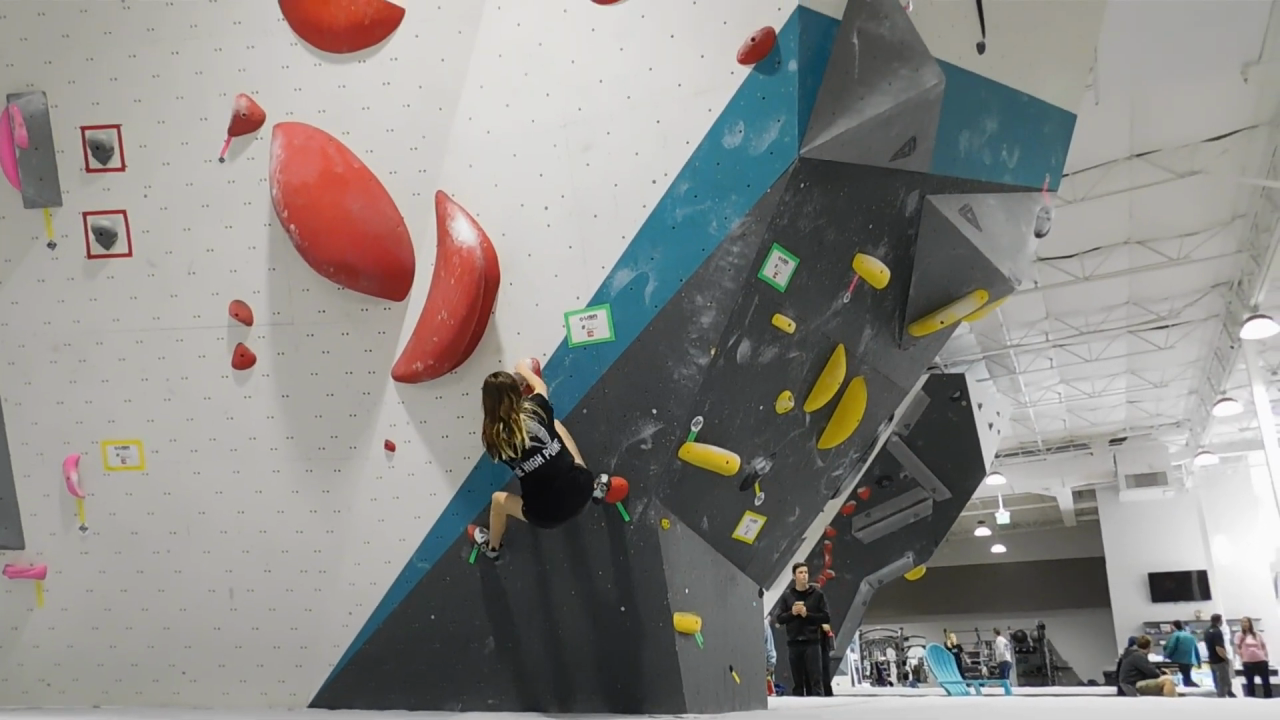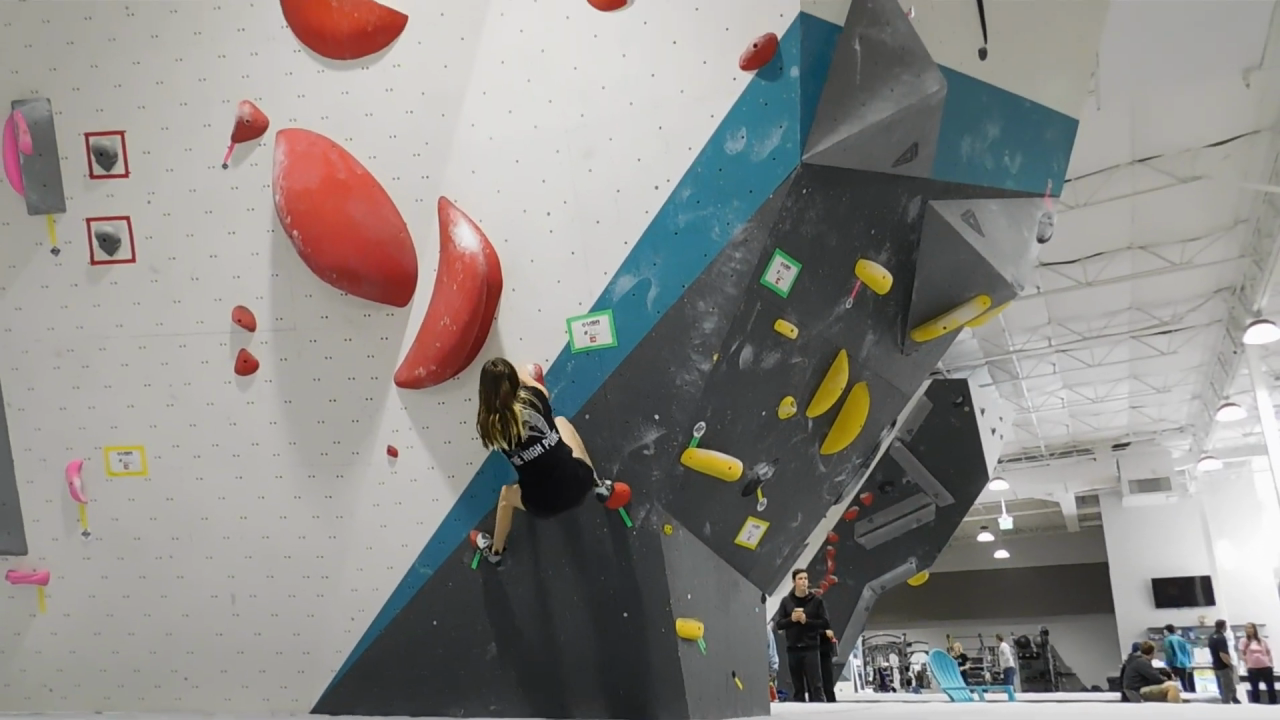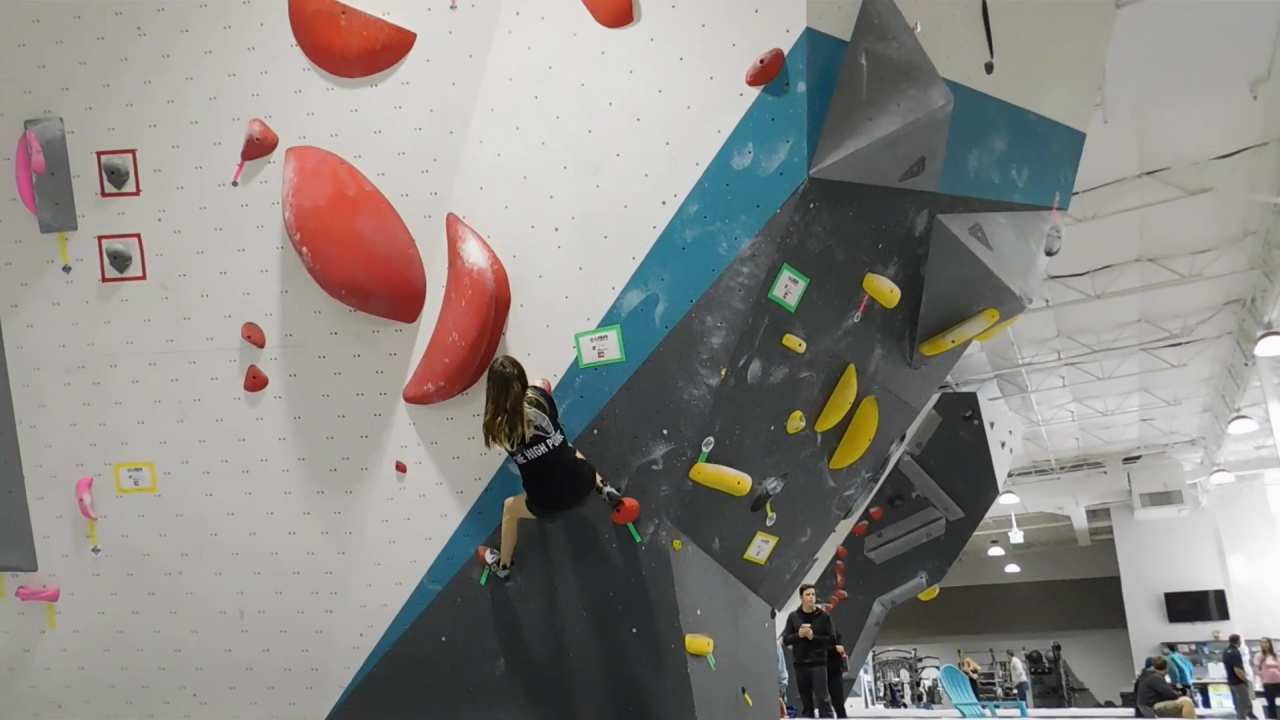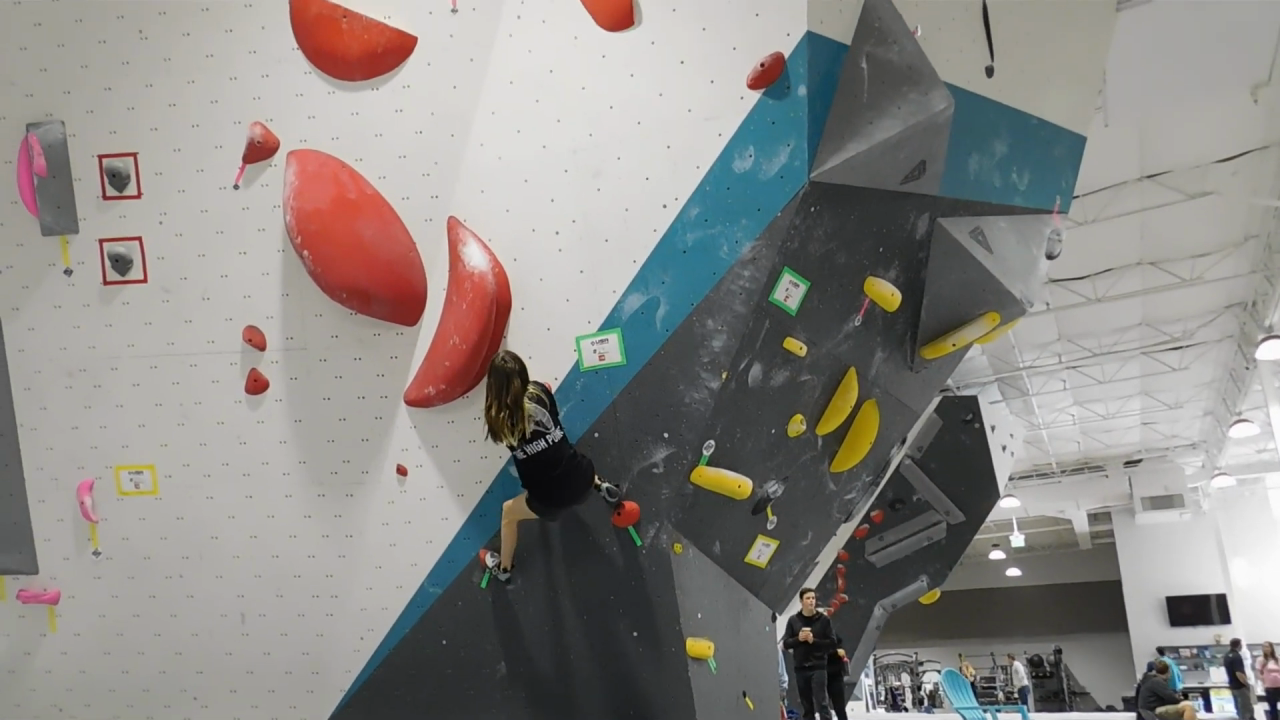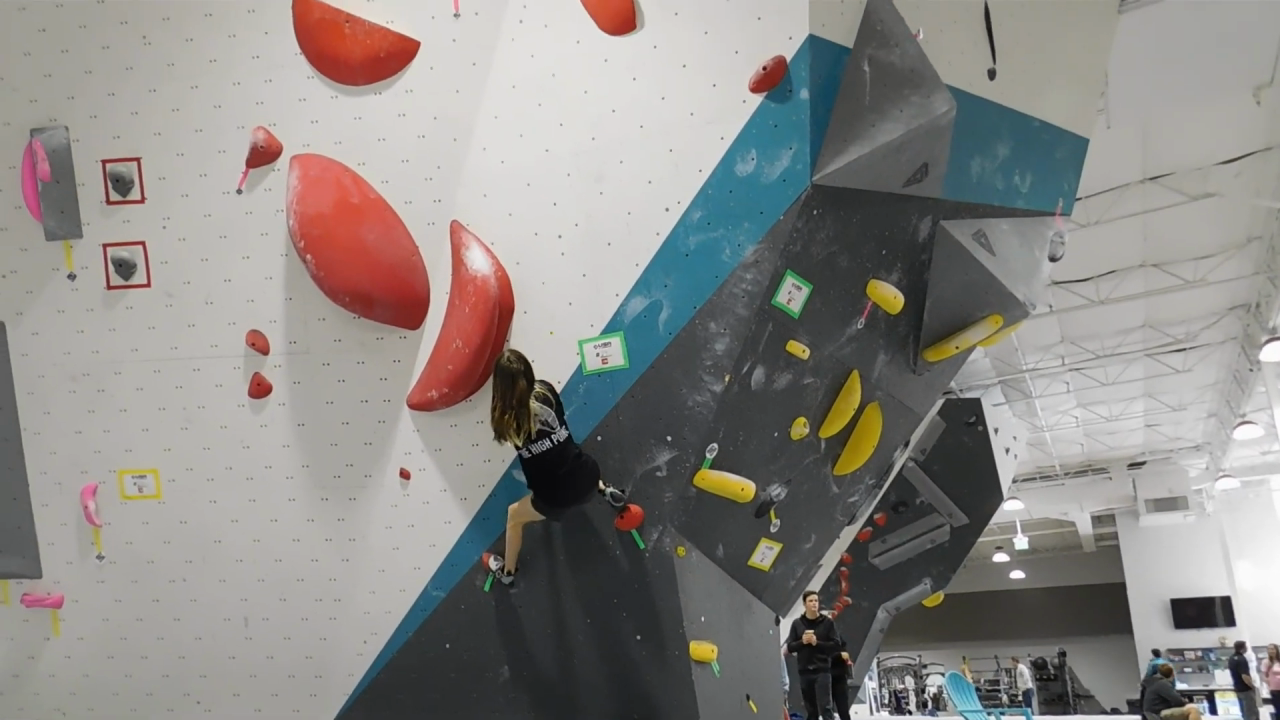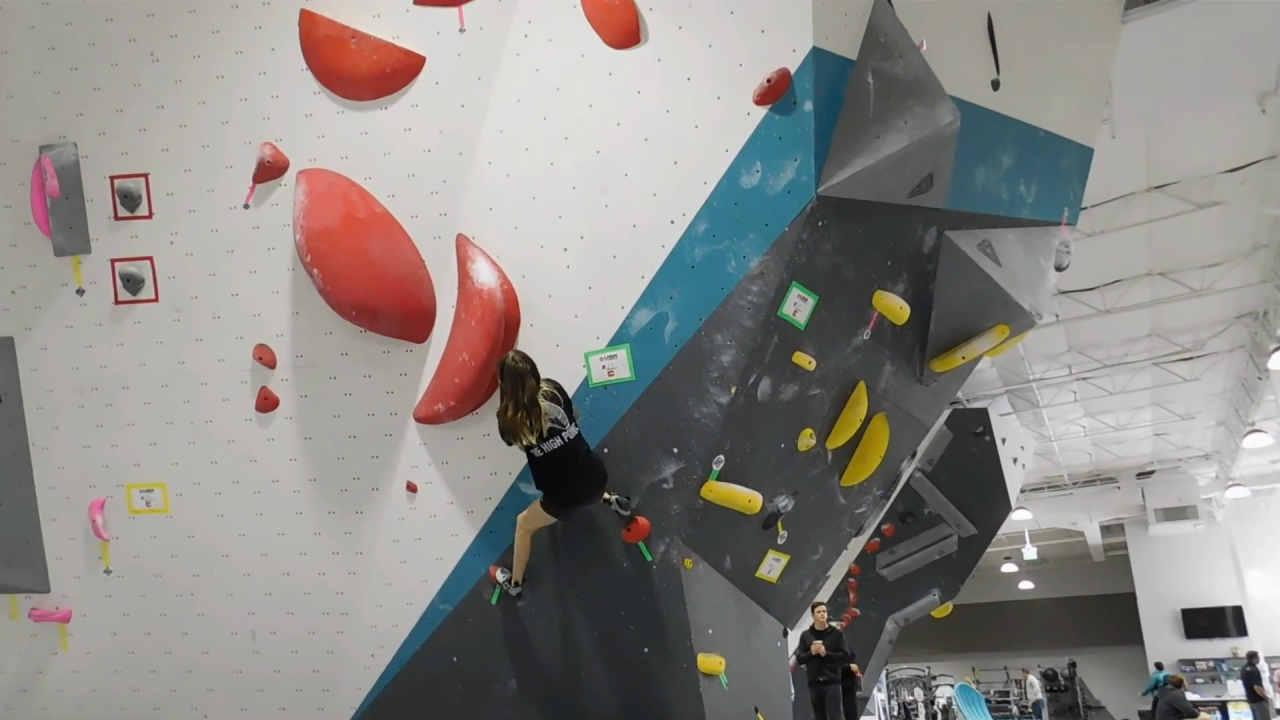
dt=0.2s
person 1, frame 1
left shoulder: (493, 438)
right shoulder: (535, 410)
right elbow: (541, 386)
right wrist: (524, 370)
left hip: (546, 515)
right hip: (581, 490)
left knee: (499, 500)
left ankle: (492, 547)
right ankle: (595, 487)
person 1, frame 2
left shoulder: (489, 424)
right shoulder: (531, 397)
right wrist: (525, 377)
left hip: (544, 504)
right hip: (579, 482)
left knee: (506, 494)
right knee: (561, 422)
left ankle: (495, 551)
right ankle: (598, 485)
person 1, frame 3
left shoulder: (495, 424)
right shoulder: (537, 396)
left hip: (548, 503)
right hip: (582, 482)
left knee: (510, 508)
left ankle: (502, 565)
right ankle: (603, 487)
person 1, frame 4
left shoulder: (496, 418)
right shoulder: (539, 392)
left hip: (550, 499)
right hip: (581, 477)
left knee: (509, 512)
left ankle: (503, 568)
right ankle: (602, 486)
person 1, frame 5
left shoulder: (502, 417)
right shoulder: (545, 391)
left hip: (556, 498)
right hip: (587, 477)
left knee: (515, 515)
left ankle: (507, 571)
right ankle: (606, 491)
person 1, frame 6
left shoulder: (508, 419)
right shoulder: (552, 389)
left hip: (564, 496)
right hip: (595, 476)
left knee: (523, 525)
left ankle: (514, 582)
right ankle: (611, 500)
